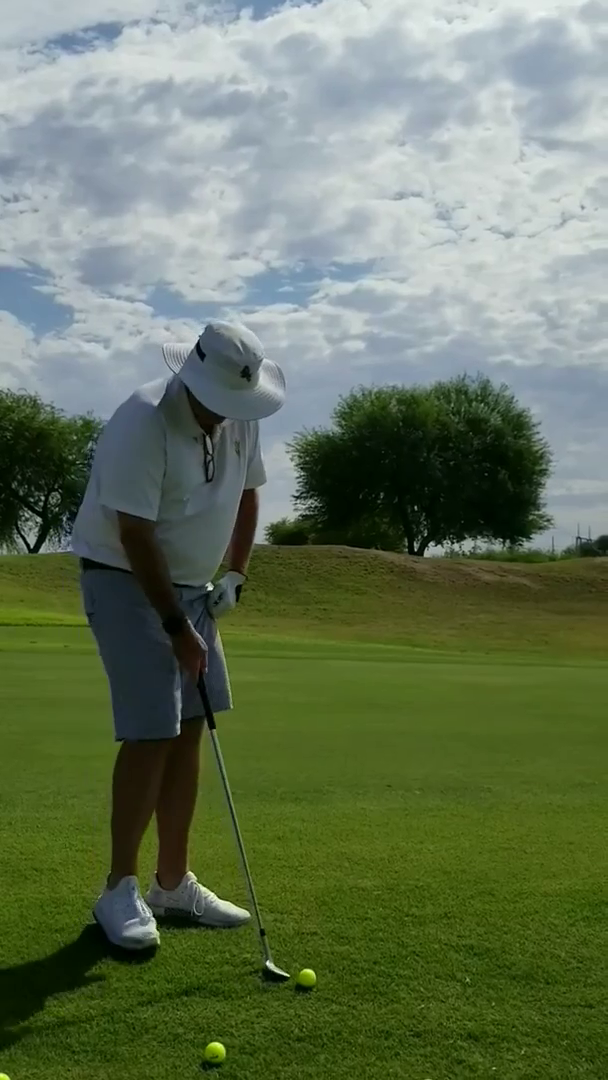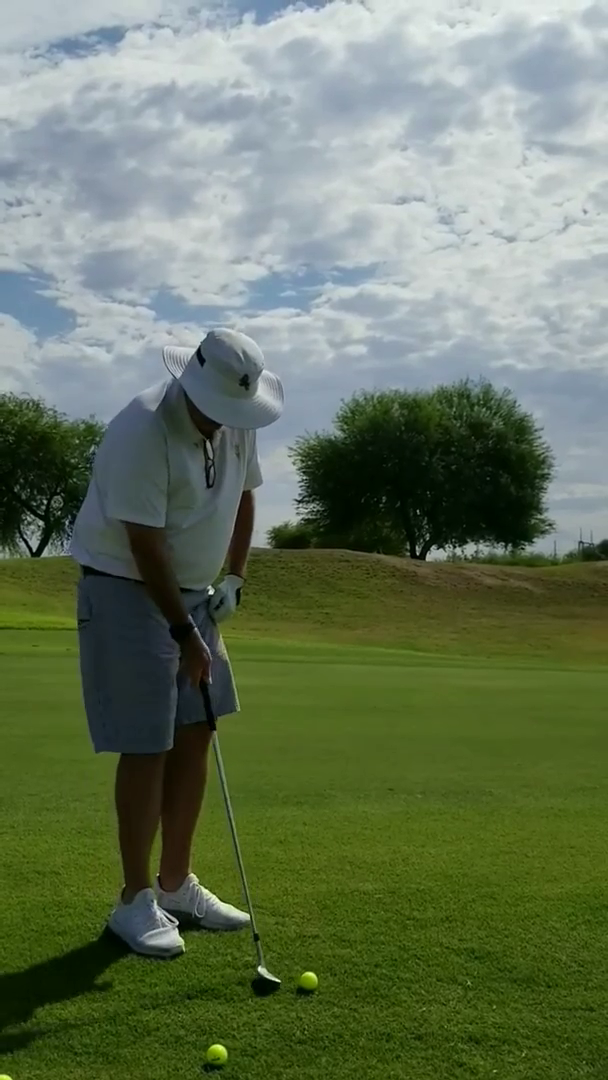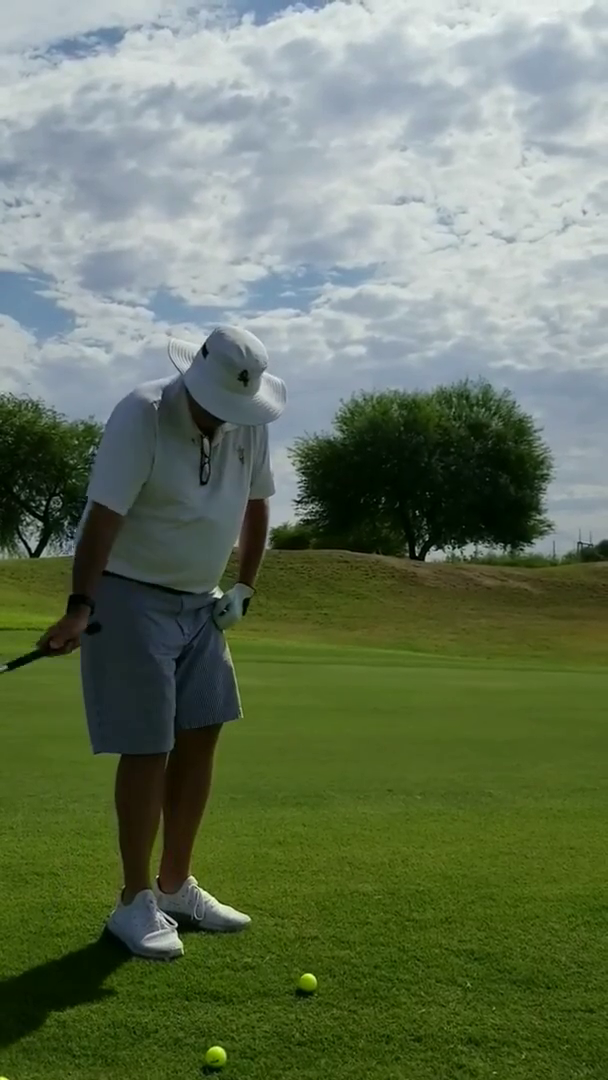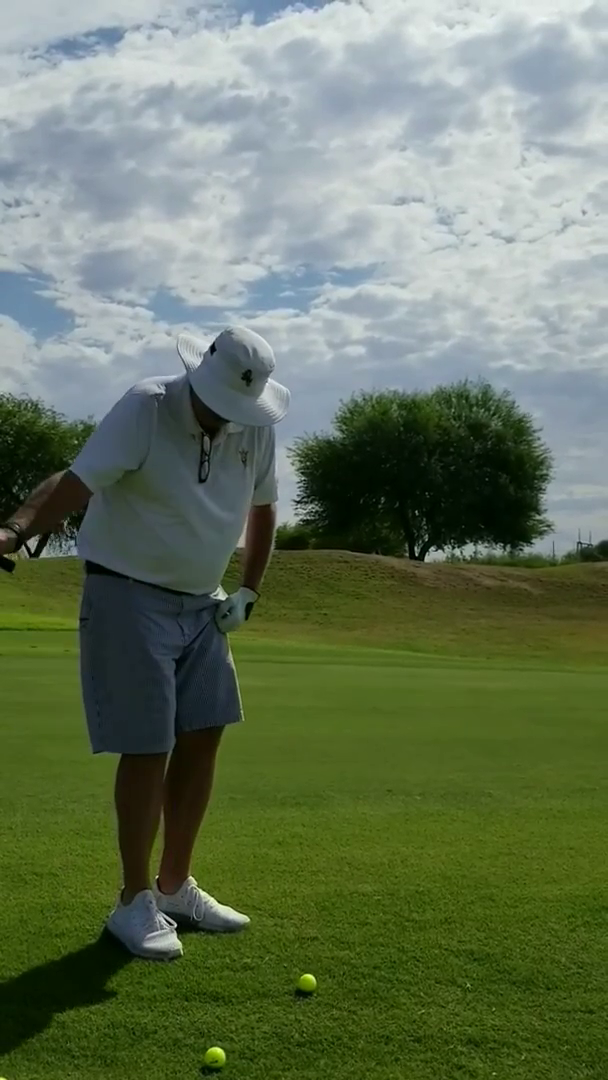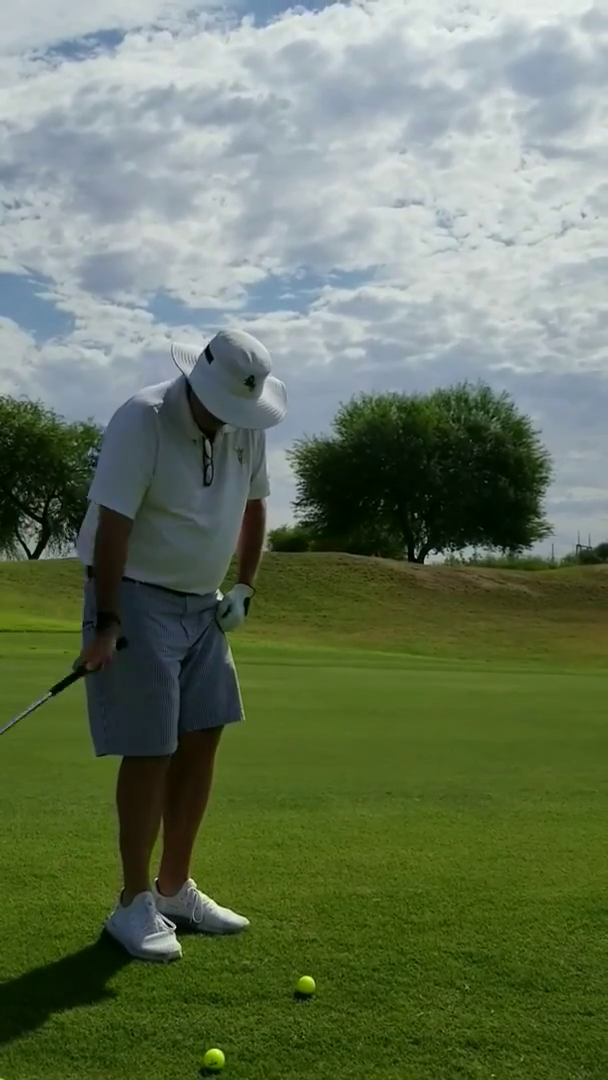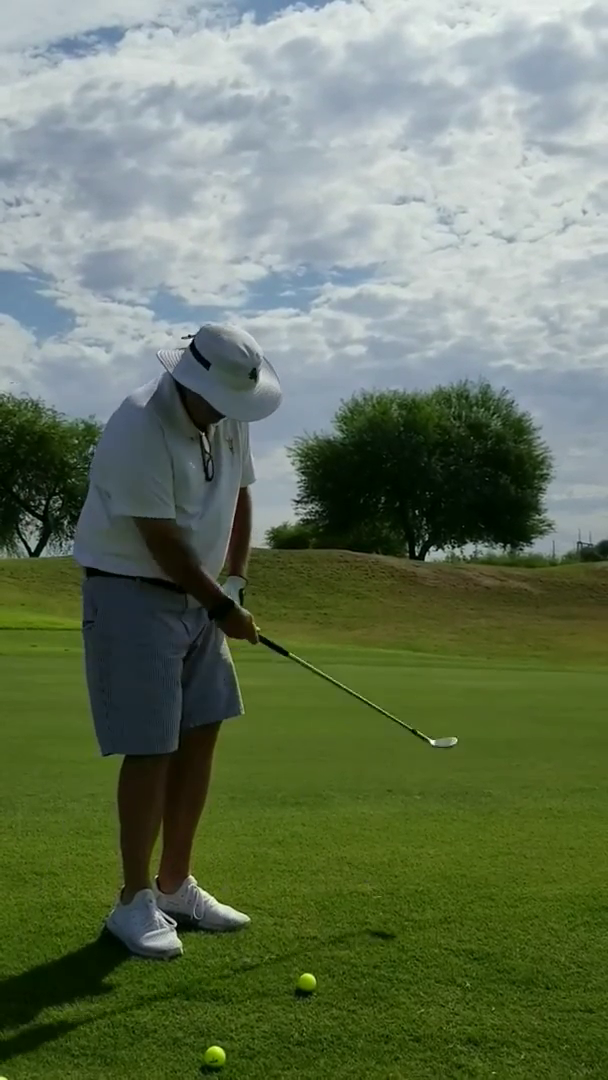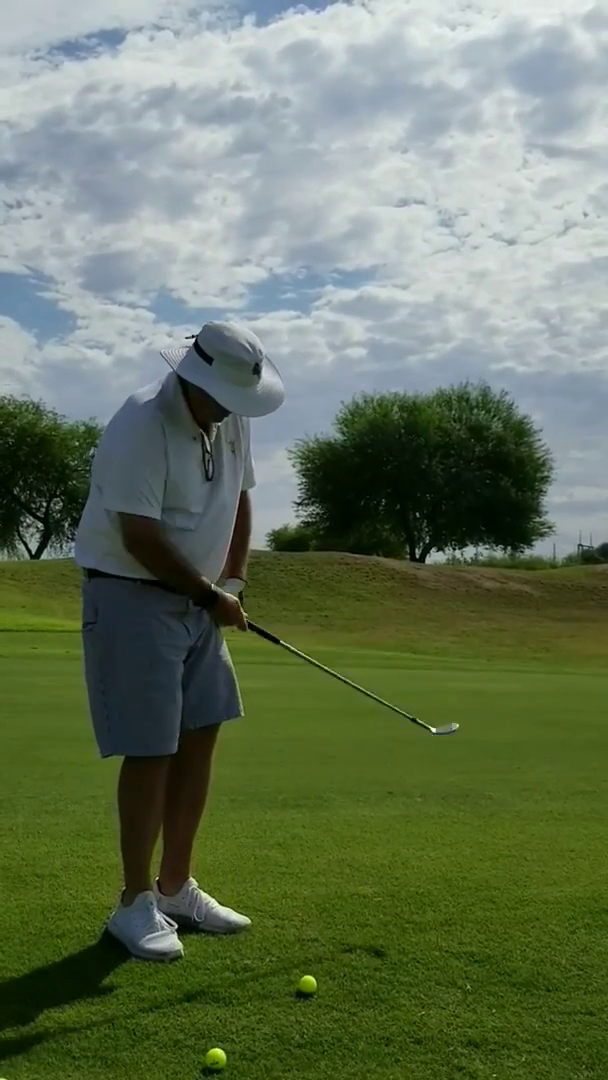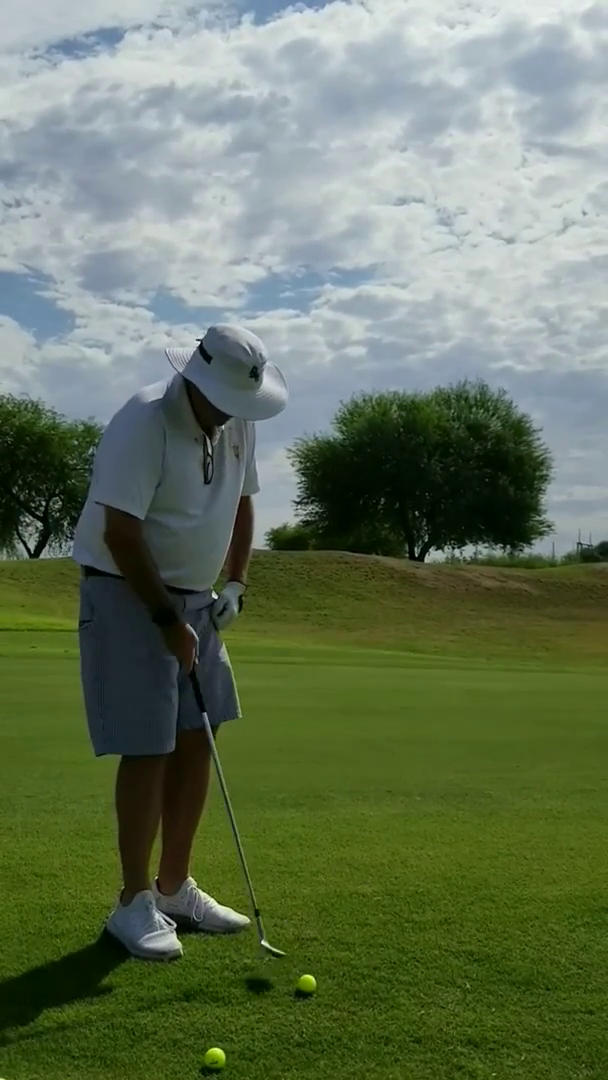
dt=0.4s
person 1, frame 1
left shoulder: (240, 417)
right shoulder: (141, 421)
left elbow: (247, 493)
right elbow: (136, 535)
left wrist: (234, 577)
right wrist: (176, 626)
left hip: (191, 589)
right hip: (127, 584)
left knee: (186, 735)
right knee: (152, 733)
left ankle: (173, 883)
right ankle: (121, 886)
person 1, frame 2
left shoulder: (237, 421)
right shoulder: (141, 428)
left elbow: (242, 496)
right elbow: (145, 544)
left wrist: (233, 580)
right wrist: (184, 635)
left hip: (191, 593)
right hip: (126, 591)
left knee: (194, 736)
right knee: (147, 747)
left ankle: (176, 885)
right ankle: (136, 899)
person 1, frame 3
left shoulder: (248, 425)
right shoulder: (140, 417)
left elbow: (256, 503)
right elbow: (104, 519)
left wrist: (244, 587)
right wrist: (79, 607)
left hip: (201, 602)
right hip: (129, 596)
left knee: (200, 738)
right knee: (147, 749)
left ankle: (176, 885)
right ankle: (135, 900)
person 1, frame 4
left shoulder: (256, 427)
right shoulder: (142, 410)
left elbow: (262, 509)
right elbow: (75, 482)
left wrist: (248, 591)
left hip: (202, 602)
right hip: (129, 595)
left knee: (202, 739)
right knee: (146, 750)
left ankle: (175, 886)
right ankle: (135, 900)
person 1, frame 5
left shoulder: (247, 427)
right shoulder: (142, 420)
left elbow: (253, 504)
right elbow: (112, 526)
left wrist: (244, 588)
right wrist: (103, 623)
left hip: (202, 602)
right hip: (136, 600)
left knee: (201, 740)
right knee: (150, 752)
left ankle: (176, 888)
right ankle: (133, 903)
person 1, frame 6
left shoulder: (229, 417)
right shoulder: (137, 426)
left elbow: (238, 495)
right elbow: (162, 540)
left wrist: (236, 581)
right wrist: (221, 609)
left hip: (195, 597)
right hip: (131, 594)
left knee: (200, 737)
right knee: (151, 748)
left ankle: (175, 885)
right ankle: (135, 900)
person 1, frame 7
left shoulder: (230, 419)
right shoulder: (140, 425)
left elbow: (238, 500)
right elbow: (141, 538)
left wrist: (232, 584)
right wrist: (210, 597)
left hip: (194, 600)
right hip: (131, 598)
left knee: (198, 740)
right knee: (151, 751)
left ankle: (176, 888)
right ankle: (135, 903)
person 1, frame 8
left shoulder: (237, 424)
right shoulder: (142, 424)
left elbow: (241, 504)
right elbow: (119, 533)
left wrist: (236, 586)
right wrist: (166, 619)
left hip: (194, 600)
right hip: (127, 599)
left knee: (196, 741)
right knee: (147, 750)
left ankle: (175, 887)
right ankle: (134, 902)
